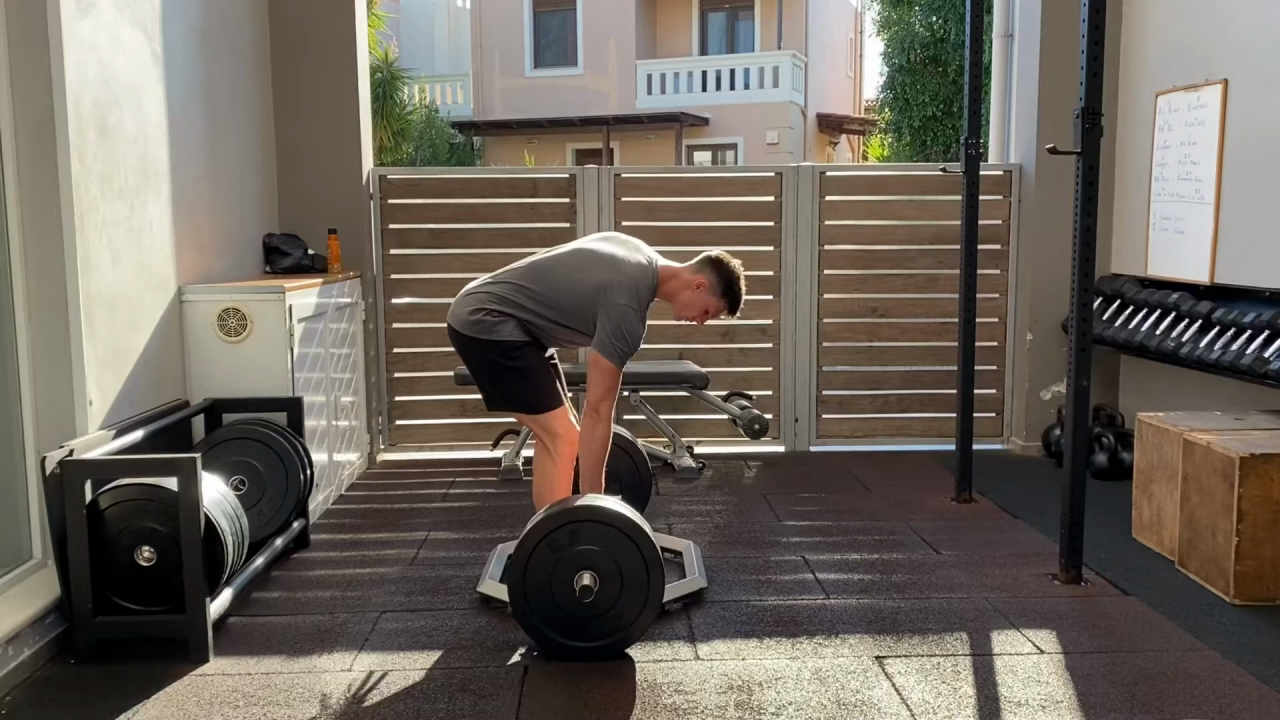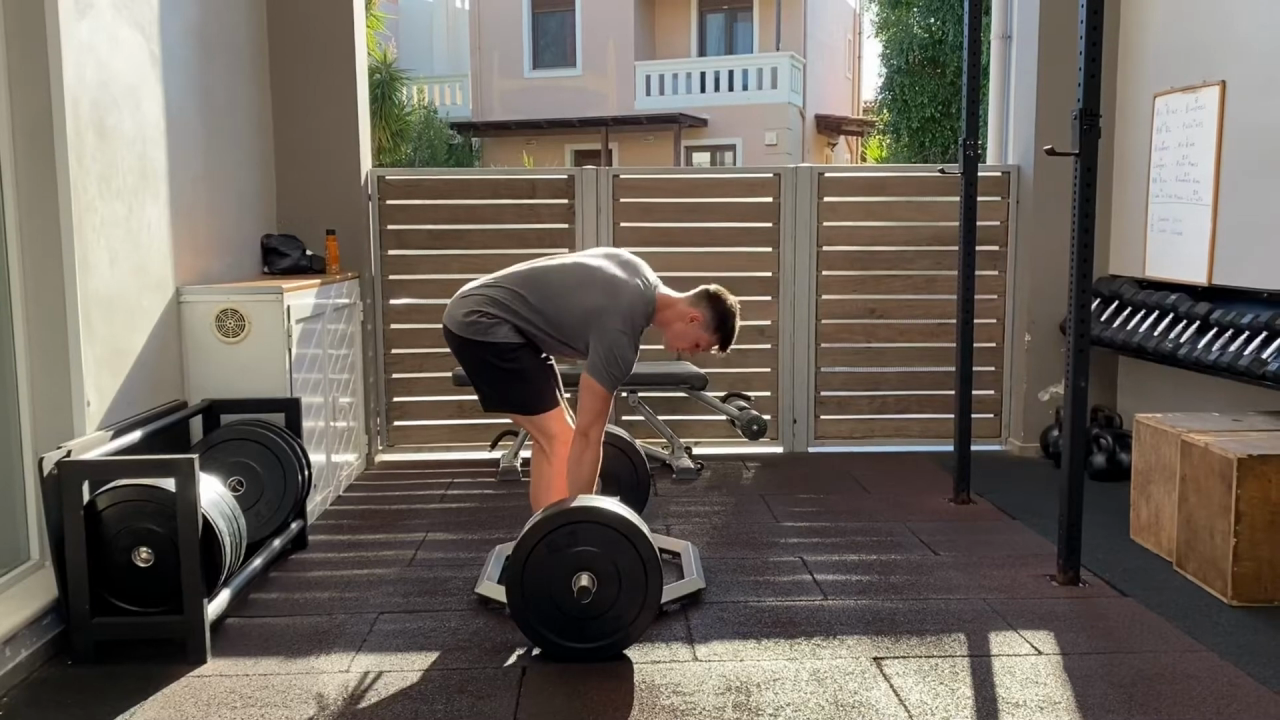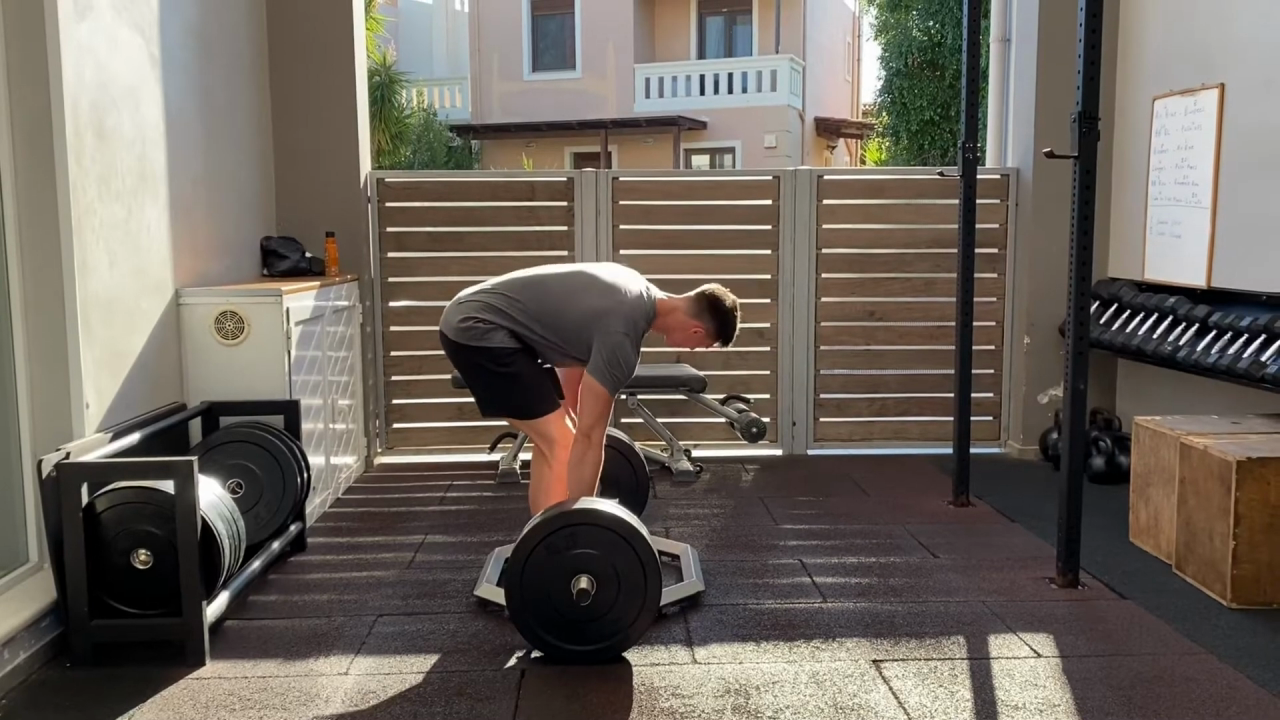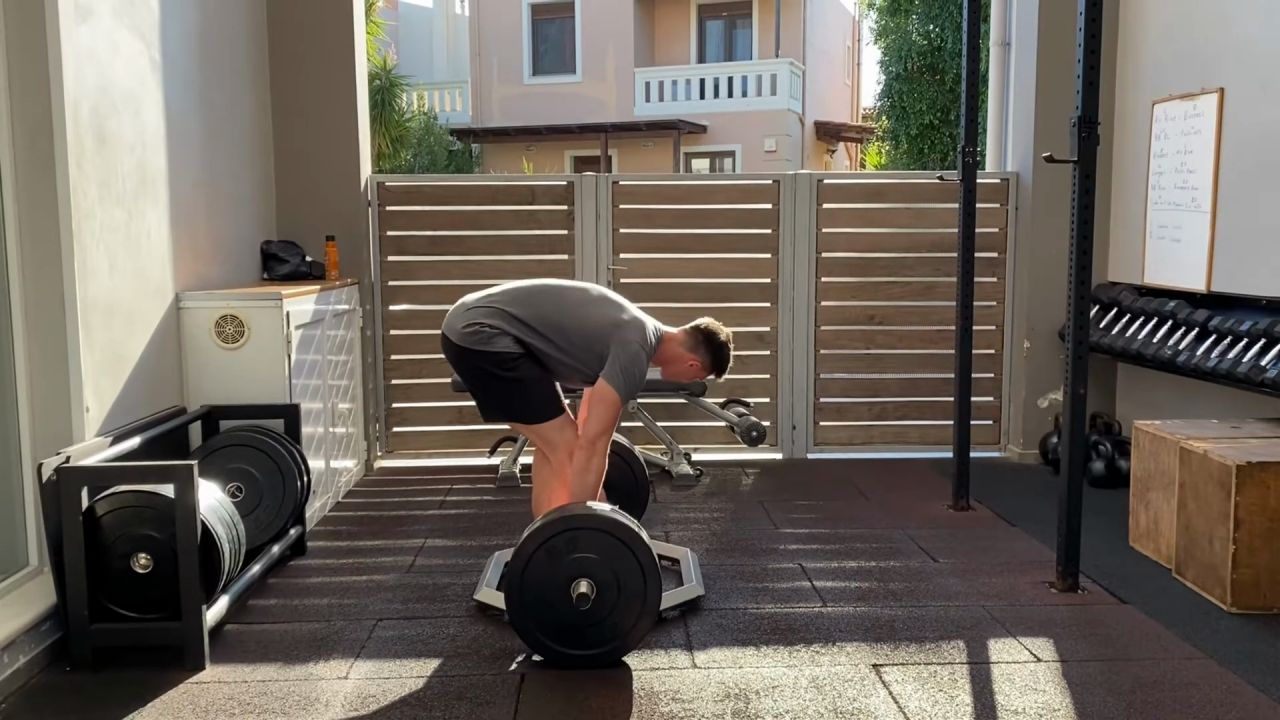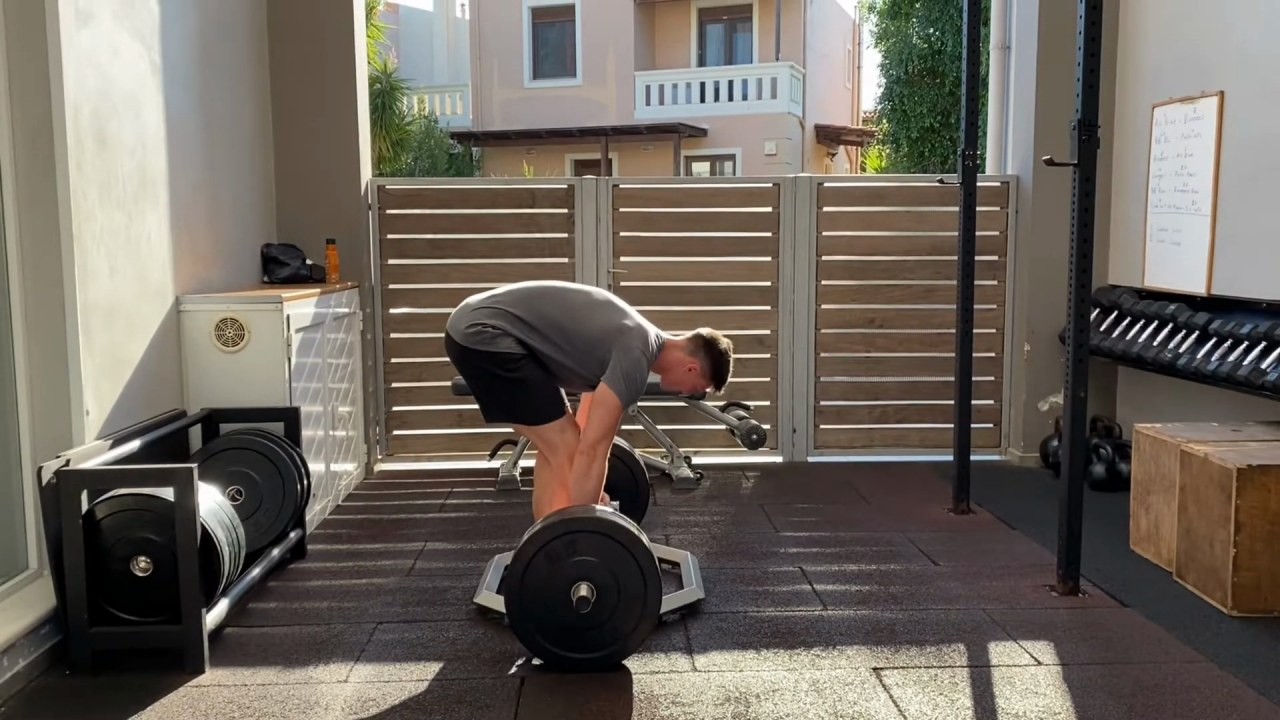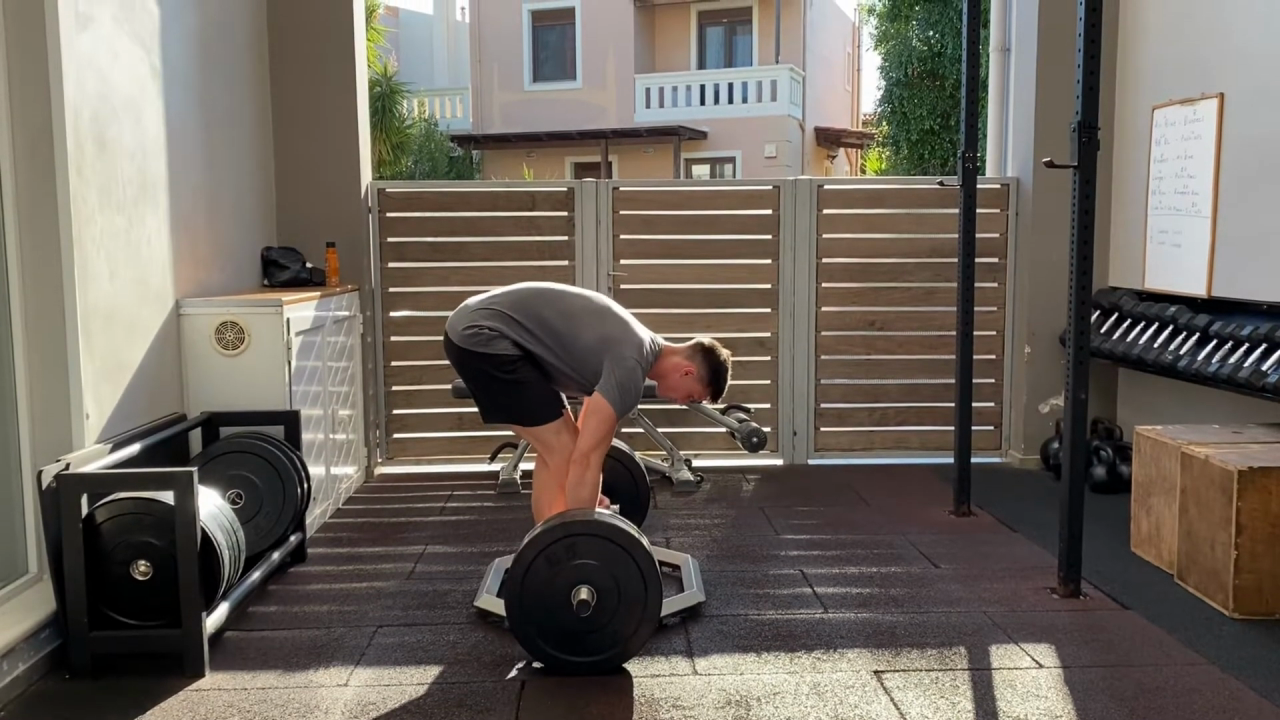
dt=0.5s
person 1, frame 1
left shoulder: (641, 257)
right shoulder: (626, 307)
right elbow: (598, 410)
left hip: (482, 315)
right hip: (485, 321)
left knee: (556, 434)
right knee: (563, 439)
person 1, frame 2
left shoulder: (639, 276)
right shoulder: (619, 332)
right elbow: (587, 435)
left hip: (480, 315)
right hip: (481, 322)
left knee: (552, 436)
right knee: (559, 440)
person 1, frame 3
left shoulder: (638, 292)
right shoulder: (621, 335)
right elbow: (590, 437)
left wrist: (566, 412)
left hip: (476, 321)
right hip: (477, 329)
left knee: (553, 439)
right knee: (560, 444)
person 1, frame 4
left shoulder: (634, 331)
right shoulder: (635, 351)
right elbow: (592, 444)
left wrist: (590, 490)
left hip: (474, 326)
right hip: (480, 333)
left knee: (556, 443)
right knee: (564, 448)
person 1, frame 5
left shoulder: (634, 339)
right shoulder: (636, 357)
left elbow: (587, 432)
right elbow: (592, 449)
left wrist: (588, 493)
left hip: (478, 328)
right hip: (482, 334)
left knee: (558, 445)
right knee: (564, 449)
person 1, frame 6
left shoulder: (636, 347)
right shoulder: (630, 365)
right elbow: (585, 458)
left wrist: (587, 495)
left hip: (480, 329)
right hip: (481, 334)
left knee: (559, 446)
right knee: (561, 451)
